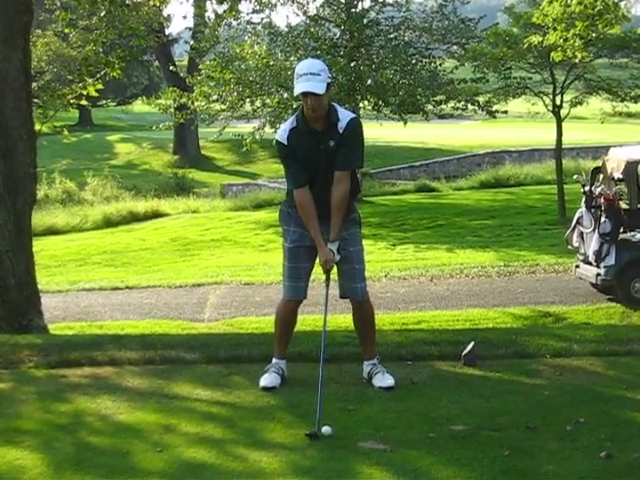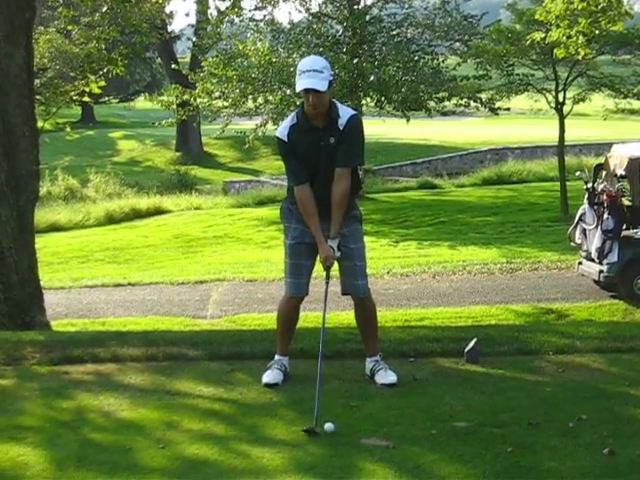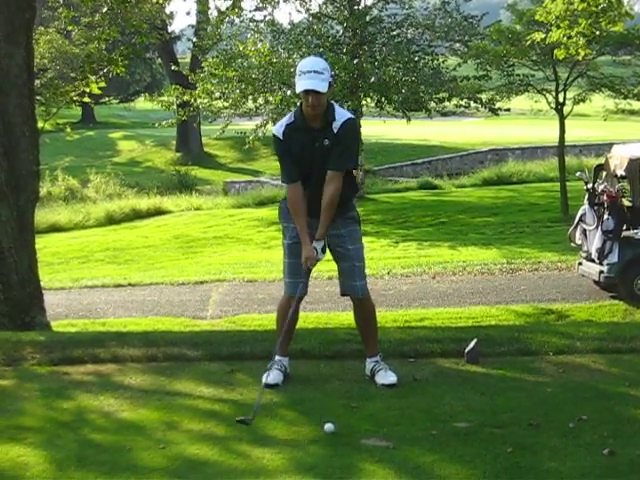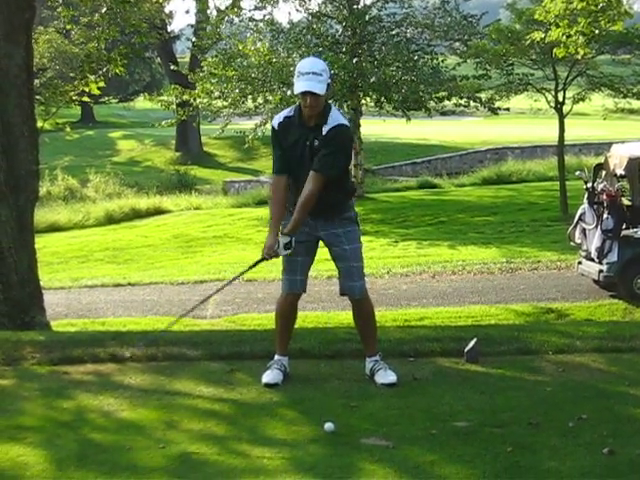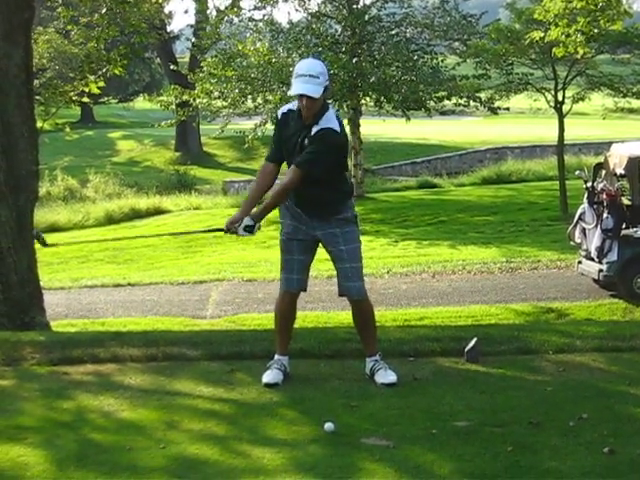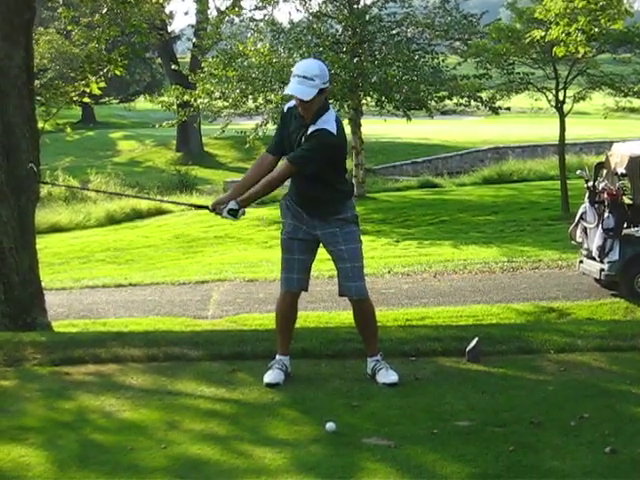
dt=0.2s
person 1, frame 1
left shoulder: (349, 125)
right shoulder: (287, 136)
left elbow: (341, 184)
right elbow: (301, 192)
left wrist: (334, 239)
right wrist: (319, 245)
left hip: (343, 217)
right hip: (299, 219)
left knee: (359, 294)
right knee: (292, 296)
left ankle: (371, 363)
right ankle: (278, 362)
person 1, frame 2
left shoulder: (349, 122)
right shoulder: (288, 132)
left elbow: (342, 181)
right elbow: (301, 189)
left wrist: (333, 235)
right wrist: (319, 241)
left hip: (344, 214)
right hip: (300, 216)
left knee: (360, 291)
right knee: (294, 293)
left ankle: (374, 360)
right ankle: (281, 359)
person 1, frame 3
left shoulder: (345, 125)
right shoulder: (284, 130)
left elbow: (333, 184)
right elbow: (293, 188)
left wrist: (320, 237)
right wrist: (304, 240)
left hip: (341, 215)
right hip: (299, 215)
left knee: (359, 292)
right knee: (291, 292)
left ankle: (374, 360)
right ankle: (280, 360)
person 1, frame 4
left shoulder: (338, 129)
right shoulder: (282, 124)
left elbow: (313, 186)
right elbow: (280, 181)
left wrist: (288, 233)
right wrist: (272, 230)
left hip: (338, 216)
right hip: (297, 215)
left knee: (357, 292)
right knee: (290, 291)
left ankle: (373, 360)
right ankle: (280, 359)
person 1, frame 5
left shoulder: (330, 132)
right shoulder: (286, 115)
left elbow: (290, 181)
right elbow: (270, 167)
left wrist: (254, 217)
right wrist: (243, 208)
left hip: (336, 217)
right hip: (298, 213)
left knee: (356, 292)
right knee: (289, 290)
left ankle: (373, 359)
right ankle: (280, 359)
person 1, frame 6
left shoulder: (327, 133)
right shoulder: (291, 112)
left elbow: (281, 174)
right elbow: (267, 159)
left wrist: (240, 204)
right wrist: (230, 195)
left hip: (336, 216)
right hip: (298, 212)
left knee: (356, 292)
right knee: (290, 290)
left ankle: (375, 359)
right ankle: (282, 359)
